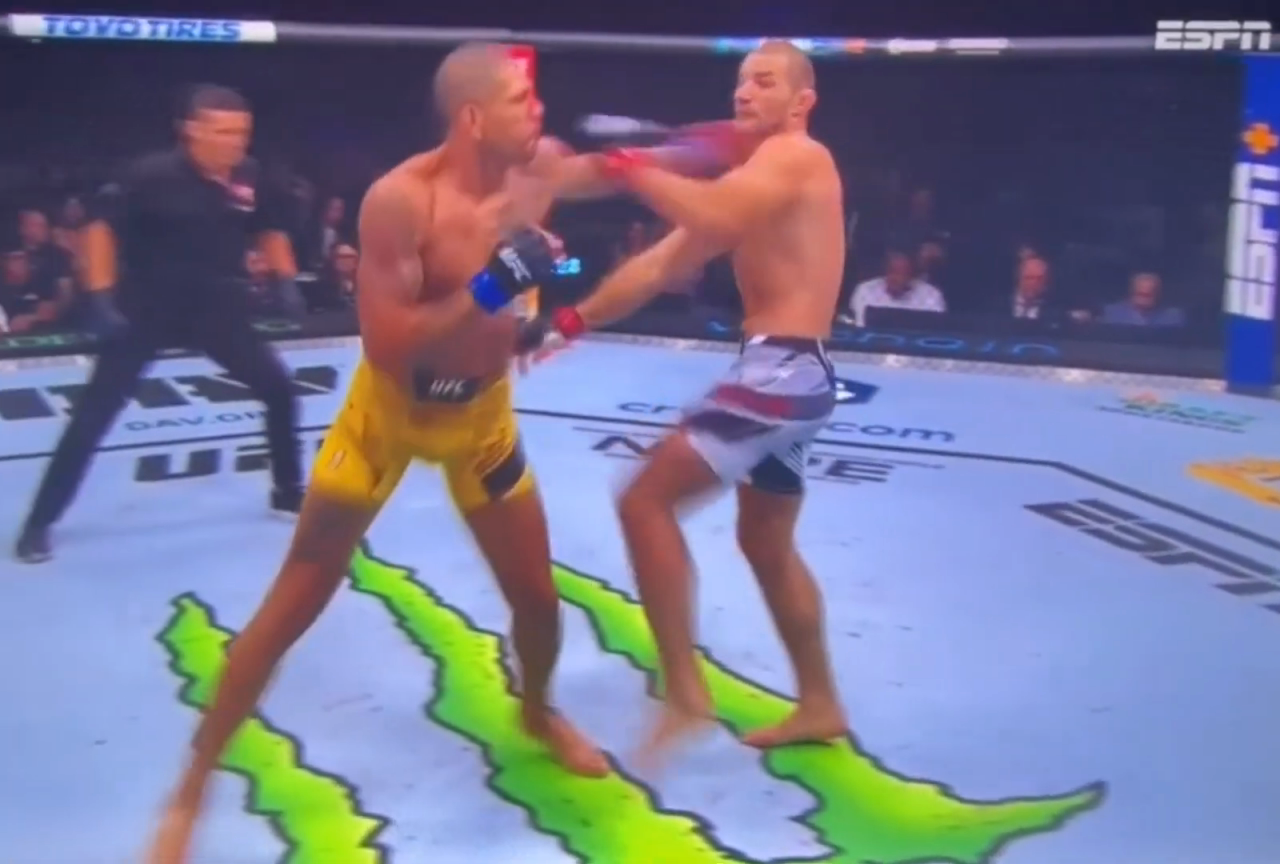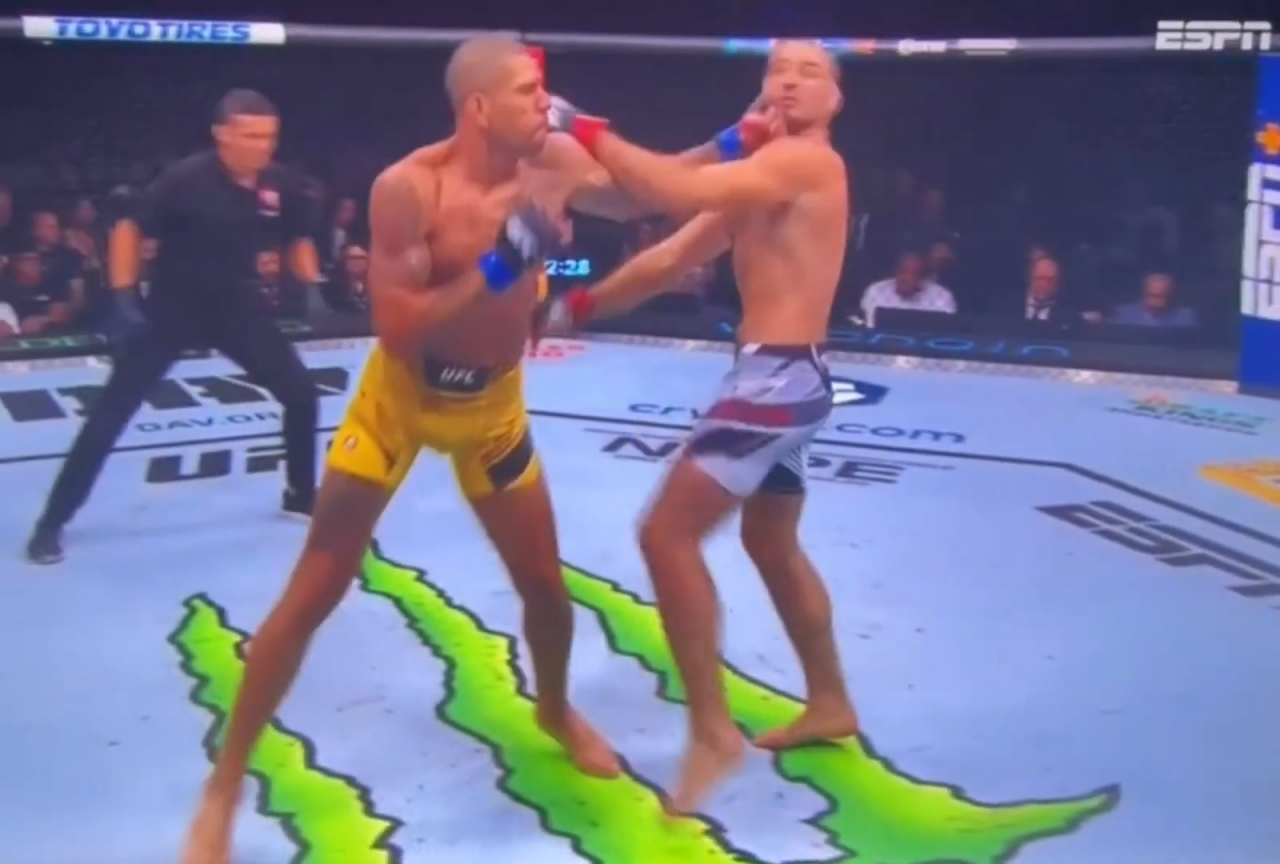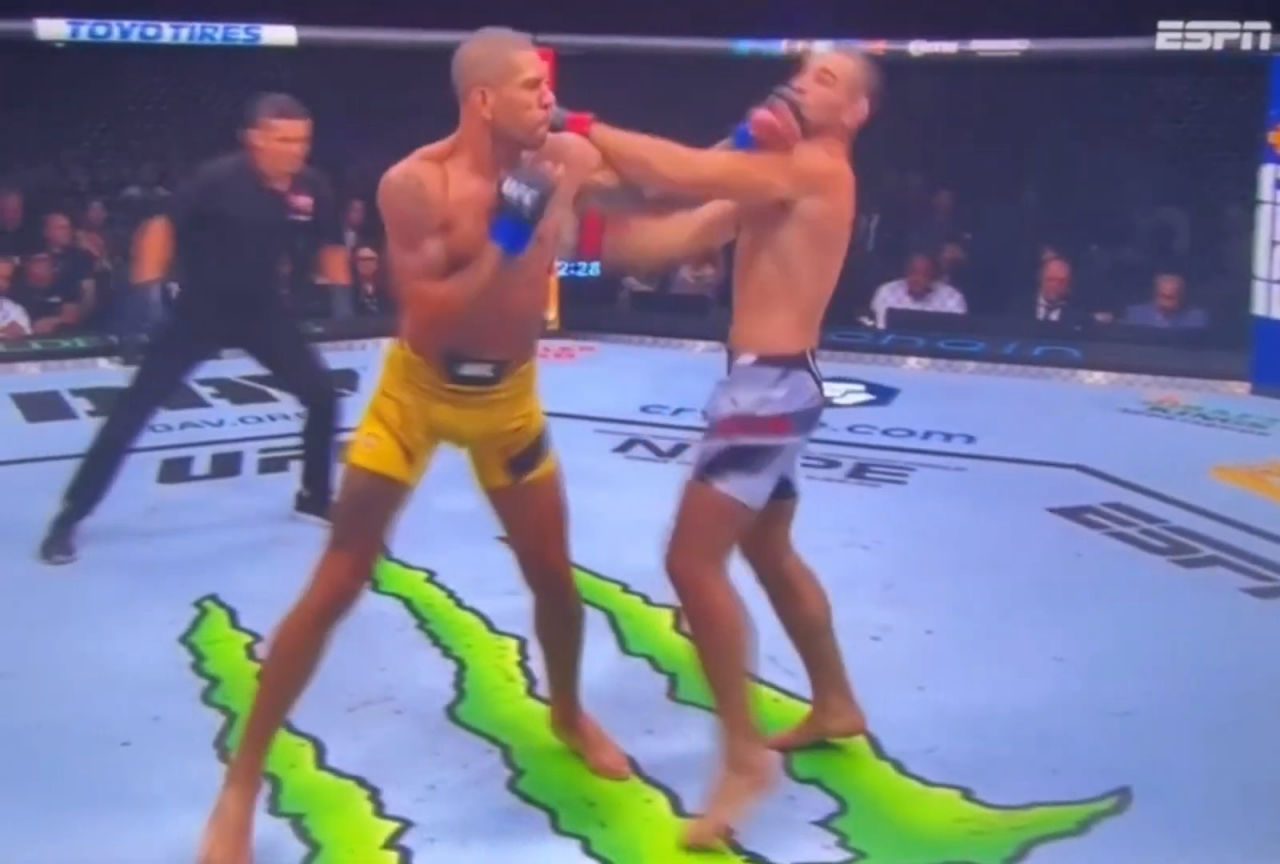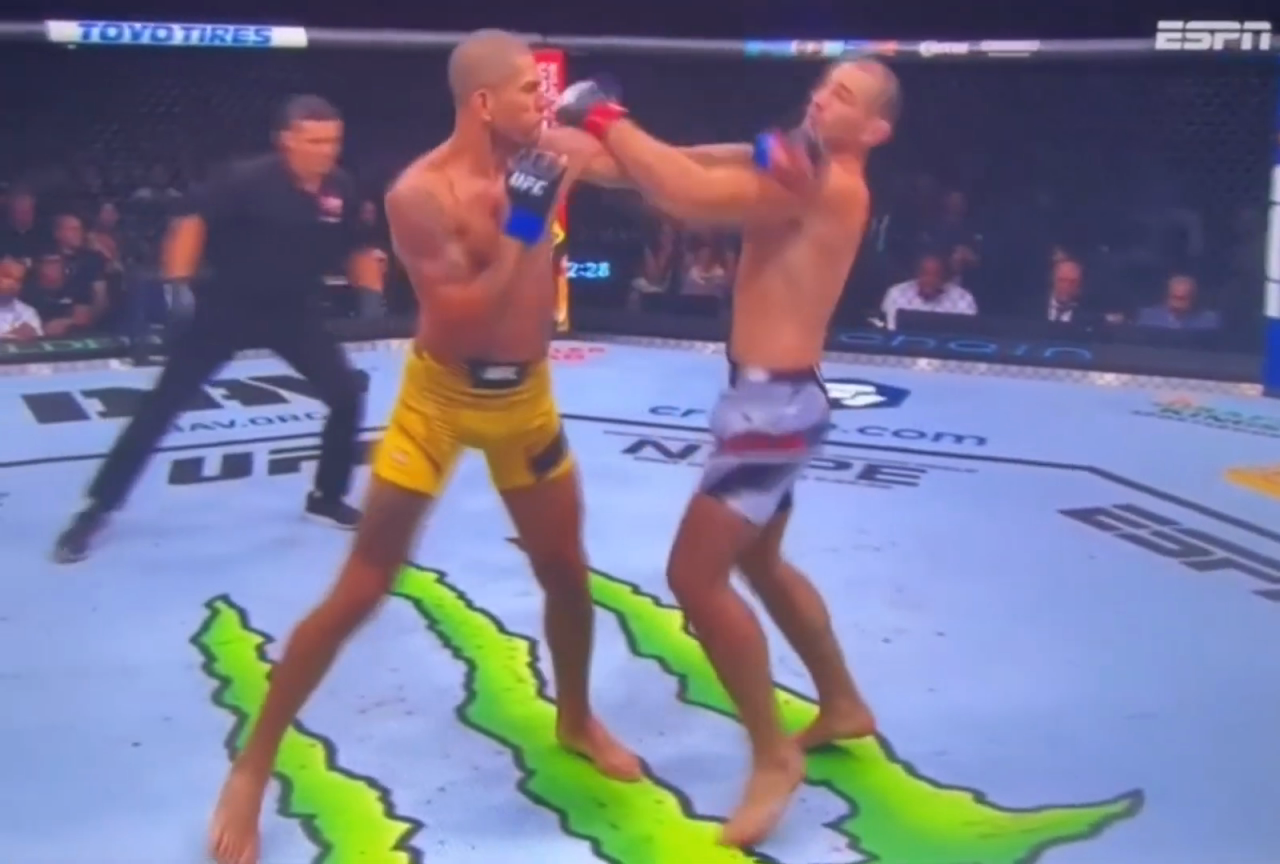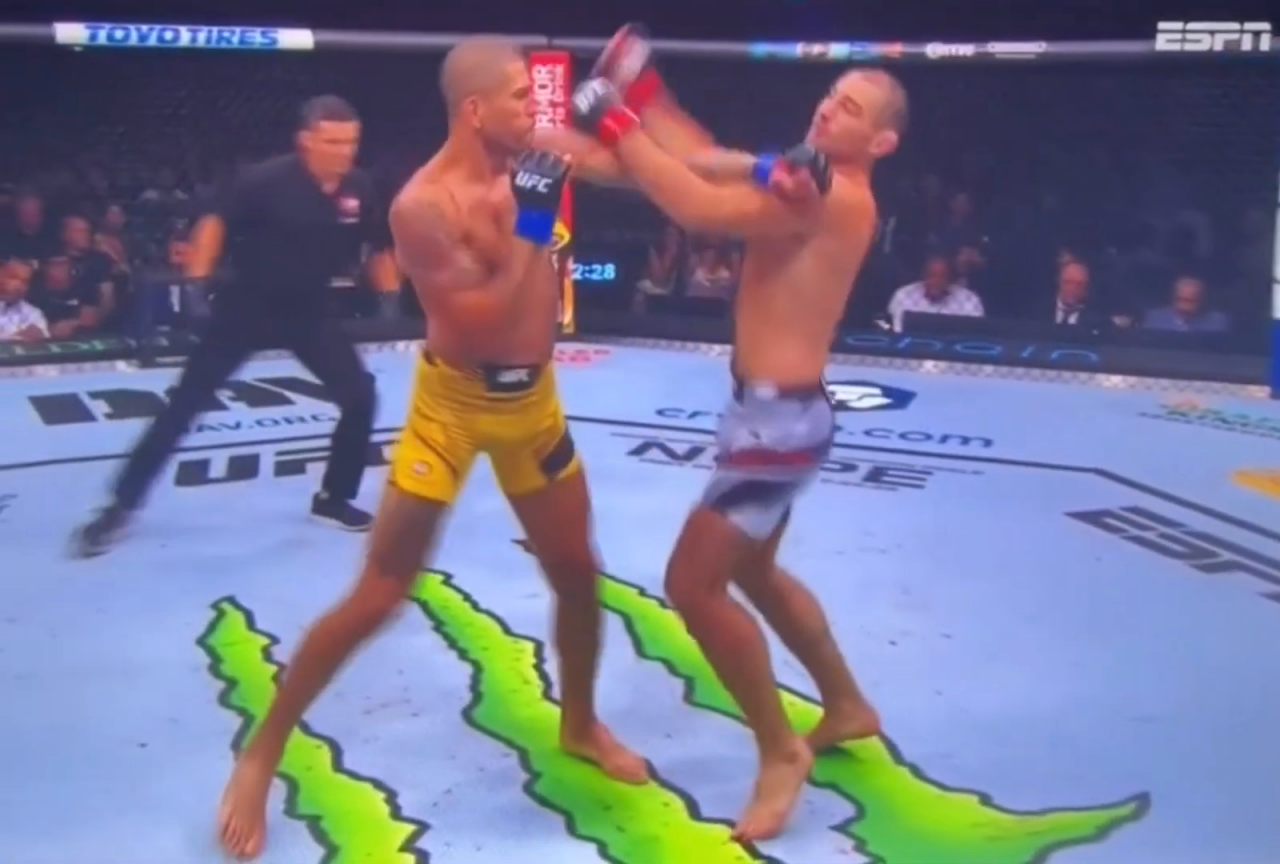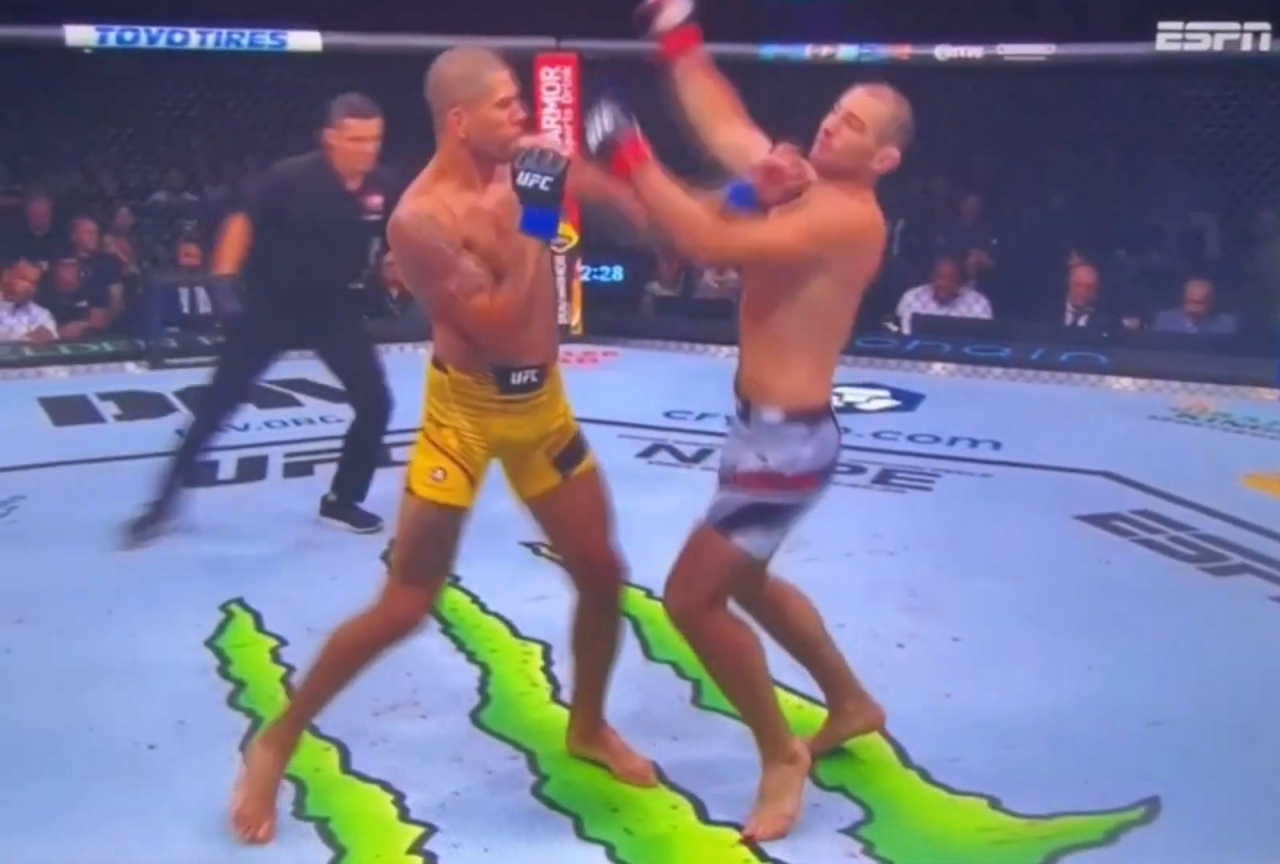
dt=0.1s
person 1, frame 1
left shoulder: (541, 166)
right shoulder: (399, 199)
left elbow: (608, 174)
right elbow: (386, 344)
right wrist: (487, 291)
left hip: (480, 412)
right hip: (390, 406)
left knee: (536, 597)
right knee: (296, 602)
left ankle: (539, 714)
right ankle: (191, 791)
person 1, frame 2
left shoulder: (559, 165)
right shoulder: (406, 187)
right elbow: (396, 325)
left wrist: (731, 143)
right wrist: (496, 270)
left hip: (492, 400)
right hip: (399, 392)
left knee: (543, 582)
right knee: (314, 590)
left ankle: (557, 713)
right ankle: (226, 779)
person 1, frame 3
left shoulder: (563, 160)
right shoulder: (414, 184)
left elbow: (653, 230)
right elbow: (426, 320)
right wrist: (505, 242)
left hip: (508, 395)
right hip: (419, 388)
left knee: (553, 578)
right knee: (334, 587)
left ankle: (568, 715)
right ankle: (243, 776)
person 1, frame 4
left shoulder: (551, 151)
right shoulder: (420, 194)
right elbow: (468, 321)
right wrist: (523, 229)
left hip: (526, 395)
right hip: (443, 394)
left knee: (567, 572)
right knee: (359, 592)
left ankle: (576, 719)
right ankle: (252, 767)
person 1, frame 5
left shoulder: (545, 152)
right shoulder: (423, 205)
right elbow: (485, 326)
right wrist: (532, 228)
left hip: (533, 399)
right hip: (454, 401)
left knee: (578, 574)
right knee: (377, 599)
left ankle: (581, 724)
right ankle: (260, 756)
person 1, frame 6
left shoulder: (532, 160)
right shoulder: (421, 217)
left elbow: (622, 208)
right elbow: (499, 328)
right wrist: (534, 224)
left hip: (543, 400)
right hip: (467, 409)
left knee: (602, 574)
right knee: (403, 607)
left ankle: (588, 726)
right ankle: (276, 743)
person 2, frame 1
left shoulder: (794, 157)
right shoulder: (746, 177)
left elbow: (708, 218)
right elbow: (663, 263)
left wrist: (631, 166)
right wrist: (574, 319)
left hip: (779, 371)
right hip: (782, 373)
left knee: (646, 501)
right knee: (766, 542)
left ankle: (684, 688)
right ankle: (819, 705)
person 2, frame 2
left shoulder: (803, 161)
right shoulder: (767, 173)
left elbow: (681, 189)
right elbow: (676, 254)
left wrist: (591, 134)
right wrist: (586, 301)
left hip: (772, 377)
right hip: (776, 374)
left knee: (666, 534)
right knee: (771, 544)
left ankle: (712, 731)
right ankle: (828, 703)
person 2, frame 3
left shoulder: (811, 165)
right shoulder: (776, 169)
left elbow: (684, 175)
left wrist: (588, 130)
left hip: (767, 385)
right hip: (770, 382)
left knee: (693, 560)
right knee: (768, 552)
left ankle: (743, 754)
right ankle: (836, 705)
person 2, frame 4
left shoulder: (829, 190)
right shoulder: (791, 168)
left elbow: (696, 198)
right elbow: (696, 181)
left wrist: (605, 127)
right wrist: (615, 123)
left hip: (775, 402)
right hip: (762, 394)
left knee: (697, 573)
right knee: (762, 562)
left ankle: (772, 760)
right ankle: (844, 707)
person 2, frame 5
left shoulder: (834, 196)
right shoulder: (796, 174)
left elbow: (702, 211)
right elbow: (702, 158)
left wrist: (618, 127)
right wrist: (642, 89)
left hip: (779, 414)
right hip: (767, 407)
left knee: (693, 583)
right knee: (753, 573)
left ankle: (781, 752)
right ankle: (847, 706)
person 2, frame 6
left shoulder: (849, 217)
right shoulder: (804, 184)
left elbow: (715, 242)
right elbow: (720, 124)
left wrist: (633, 160)
left hip: (787, 439)
right hip: (760, 427)
left knee: (690, 598)
right knee: (746, 581)
left ankle: (782, 756)
right ankle: (850, 702)
person 3, frame 1
left shoulder: (249, 178)
right shoulder: (153, 176)
left elbow: (270, 232)
right elbow: (101, 230)
left wrist: (285, 280)
right wrist: (103, 298)
left hip: (214, 305)
right hip: (148, 308)
left knee: (280, 390)
right knee: (94, 414)
left ankle: (288, 491)
right ankle: (40, 520)
person 3, frame 2
left shoulder: (280, 185)
right shoulder: (186, 179)
left elbow: (298, 238)
right elbow: (130, 229)
left wrist: (309, 286)
right wrist: (124, 294)
left hip: (235, 307)
right hip: (173, 308)
left knee: (300, 394)
right knee: (111, 412)
left ankle: (301, 494)
right ankle: (54, 518)
person 3, frame 3
left shoulder: (312, 189)
right shoulder: (218, 180)
left elbow: (329, 245)
right elbow: (162, 226)
left wrist: (339, 291)
right wrist: (150, 288)
left hip: (262, 308)
right hip: (202, 307)
left knee: (323, 396)
right knee: (133, 410)
left ankle: (315, 496)
right ankle: (70, 515)
person 3, frame 4
left shoulder: (341, 190)
right shoulder: (248, 180)
left elbow: (357, 249)
right elbow: (194, 223)
left wrist: (369, 294)
right wrist: (178, 283)
left hip: (291, 309)
right hip: (229, 306)
left knee: (347, 397)
right knee: (160, 407)
left ankle: (327, 498)
right ankle: (95, 512)
person 3, frame 5
left shoulder: (360, 190)
right shoulder: (267, 180)
left elbow: (380, 250)
right elbow: (216, 223)
left wrist: (388, 295)
right wrist: (198, 282)
left hip: (308, 310)
right hip: (247, 304)
left knee: (360, 399)
right knee: (184, 405)
left ankle: (334, 498)
right ankle: (120, 506)
person 3, frame 6
left shoulder: (384, 188)
right shoulder: (291, 178)
right elbow: (244, 223)
right wrist: (225, 279)
left hip: (334, 309)
right hip: (271, 303)
left knee: (375, 402)
right knee: (217, 403)
left ankle: (342, 500)
right ankle: (165, 502)
